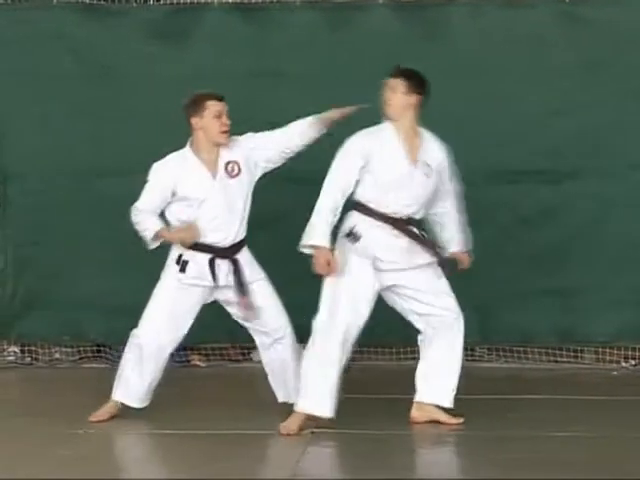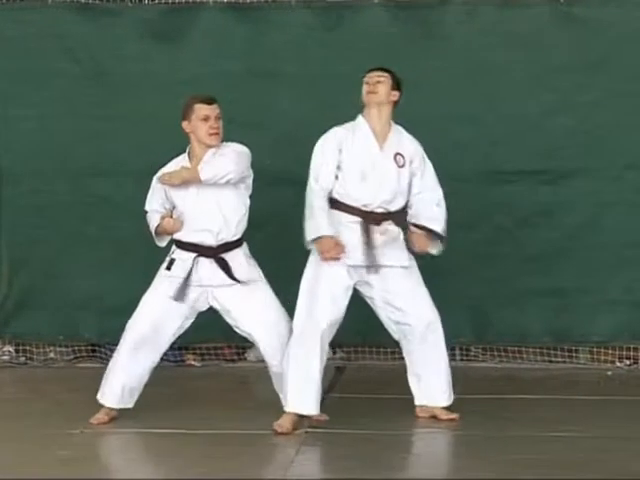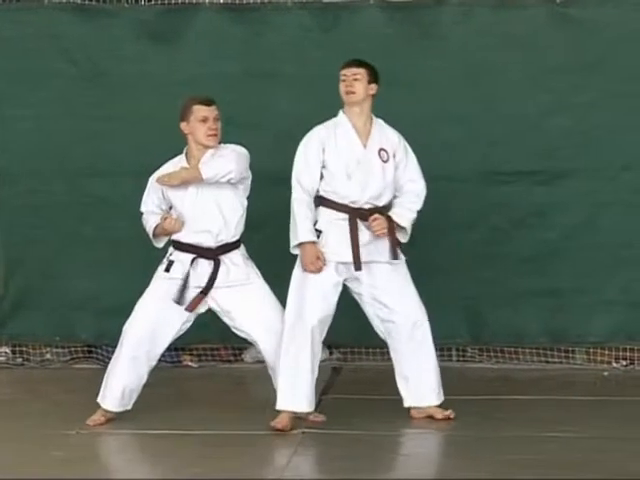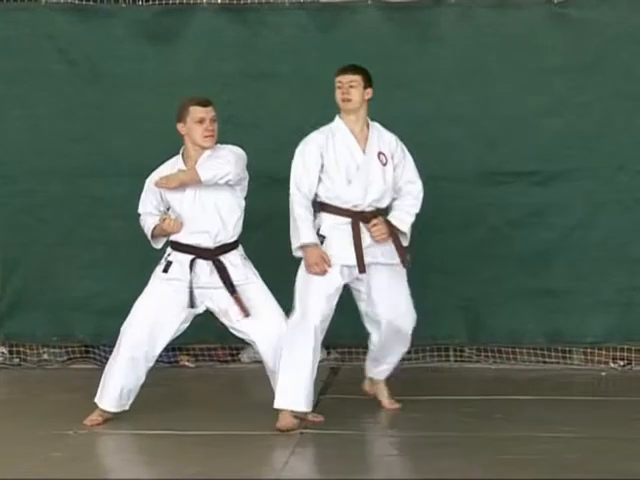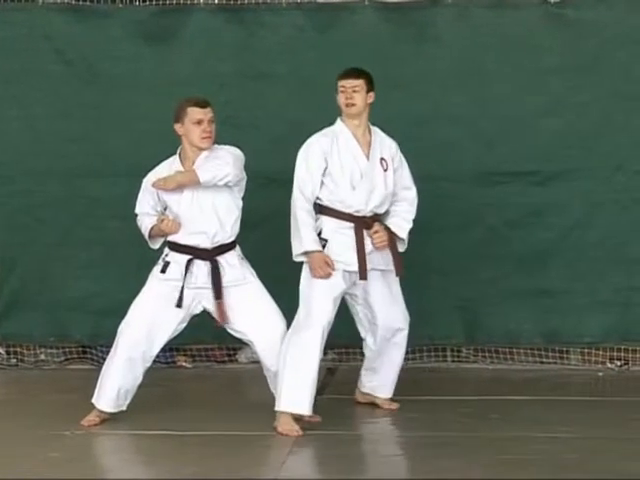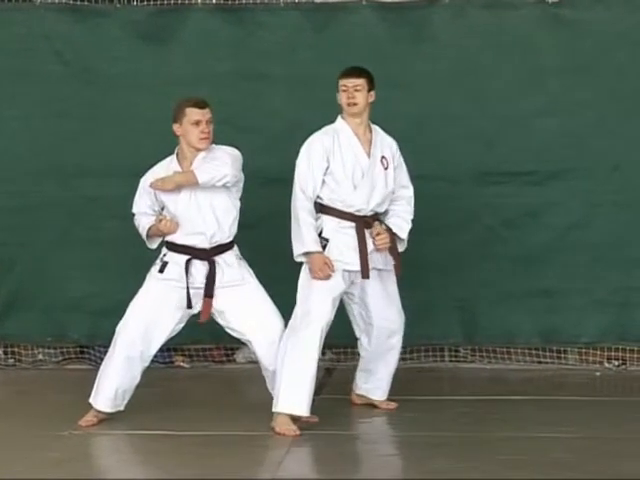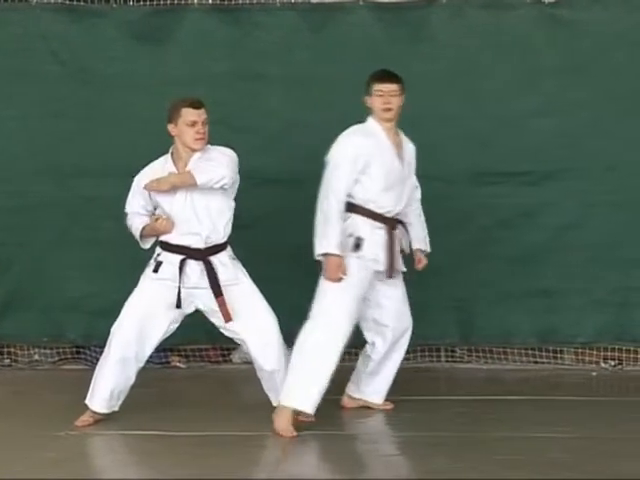
dt=0.3s
person 1, frame 1
left shoulder: (436, 151)
right shoulder: (364, 142)
left elbow: (444, 200)
right elbow: (332, 193)
left wrist: (456, 244)
right wrist: (320, 243)
left hip: (410, 250)
right hip: (363, 244)
left knee: (447, 318)
right knee: (337, 324)
left ankle: (427, 404)
right ankle: (307, 409)
person 1, frame 2
left shoulder: (410, 146)
right shoulder: (336, 138)
left elbow: (427, 197)
right elbow: (317, 190)
left wrist: (425, 231)
right wrist: (321, 235)
left hip: (387, 244)
right hip: (338, 240)
left knee: (422, 320)
right knee: (314, 322)
left ankle: (429, 401)
right ankle: (295, 408)
person 1, frame 3
left shoulder: (392, 139)
right shoulder: (320, 136)
left elbow: (413, 186)
right elbow: (301, 193)
left wrist: (394, 220)
right wrist: (305, 242)
left hip: (375, 241)
right hip: (328, 236)
left knee: (408, 317)
right knee: (306, 319)
left ankle: (423, 400)
right ankle: (291, 407)
person 1, frame 4
left shoulder: (389, 142)
right shoulder: (317, 142)
left elbow: (411, 188)
right elbow: (300, 196)
left wrist: (393, 223)
right wrist: (307, 244)
left hip: (376, 243)
right hip: (330, 239)
left knee: (398, 317)
right knee: (308, 319)
left ankle: (376, 377)
right ankle: (291, 407)
person 1, frame 5
left shoulder: (388, 146)
right shoulder: (320, 144)
left elbow: (406, 195)
right elbow: (302, 200)
left wrist: (392, 229)
right wrist: (311, 250)
left hip: (374, 247)
right hip: (332, 243)
left knee: (392, 322)
right knee: (312, 322)
left ankle: (372, 387)
right ankle: (287, 409)
person 1, frame 6
left shoulder: (387, 144)
right shoulder: (321, 142)
left elbow: (403, 194)
right elbow: (302, 199)
left wrist: (392, 230)
right wrist: (310, 251)
left hip: (373, 246)
right hip: (332, 242)
left knee: (387, 323)
right knee: (310, 323)
left ankle: (368, 389)
right ankle: (285, 410)
person 1, frame 7
left shoulder: (406, 147)
right shoulder: (355, 140)
left elbow: (411, 201)
right elbow: (332, 197)
left wrist: (418, 245)
right wrist: (330, 251)
left hip: (387, 246)
right hip: (356, 241)
left knee: (395, 324)
right knee: (332, 323)
left ankle: (361, 393)
right ankle: (288, 406)
person 2, frame 1
left shoulder: (247, 148)
right shoulder: (169, 168)
left elbow: (289, 136)
right elbow: (142, 213)
left wrist: (327, 118)
right wrist: (168, 234)
left hip: (236, 263)
right hip: (190, 265)
left knee: (274, 328)
right knee: (153, 332)
left ankle: (297, 399)
right ankle: (121, 400)
person 2, frame 2
left shoulder: (236, 154)
right shoulder: (166, 175)
left elbow: (225, 168)
right elbow: (155, 215)
left wrist: (183, 176)
right wrist: (163, 227)
left hip: (232, 265)
right hip: (184, 266)
left knee: (275, 331)
right knee: (142, 331)
right ankle: (113, 403)
person 2, frame 3
left shoulder: (236, 156)
right shoulder: (164, 174)
left elbow: (225, 167)
right elbow: (150, 215)
left wrist: (182, 176)
right wrist: (162, 227)
left hip: (231, 267)
right hip: (182, 267)
left knee: (275, 331)
right knee: (140, 333)
right ankle: (111, 404)
person 2, frame 4
left shoulder: (233, 156)
right shoulder: (162, 175)
left elbow: (222, 168)
right elbow: (148, 217)
left wrist: (179, 179)
right wrist: (161, 229)
left hip: (229, 267)
right hip: (180, 268)
left knee: (274, 331)
right knee: (138, 333)
right ankle: (108, 405)
person 2, frame 5
left shoulder: (230, 157)
right shoulder: (159, 175)
left elbow: (221, 170)
right elbow: (145, 218)
left wrist: (176, 180)
right wrist: (158, 229)
left hip: (226, 268)
right hip: (177, 268)
left knee: (272, 330)
right knee: (135, 334)
right ankle: (105, 405)
person 2, frame 6
left shoulder: (228, 157)
right shoulder: (157, 174)
left elbow: (219, 171)
right elbow: (143, 217)
left wrist: (174, 181)
right wrist: (156, 229)
left hip: (224, 267)
right hip: (175, 268)
left knee: (269, 329)
right knee: (133, 333)
right ankle: (103, 405)
person 2, frame 7
left shoulder: (221, 157)
right shoulder: (151, 173)
left elbow: (218, 175)
right elbow: (135, 218)
left wrist: (169, 182)
right wrist: (152, 229)
left hip: (217, 267)
right hip: (168, 269)
left knee: (263, 328)
right knee: (127, 333)
right ankle: (99, 405)
